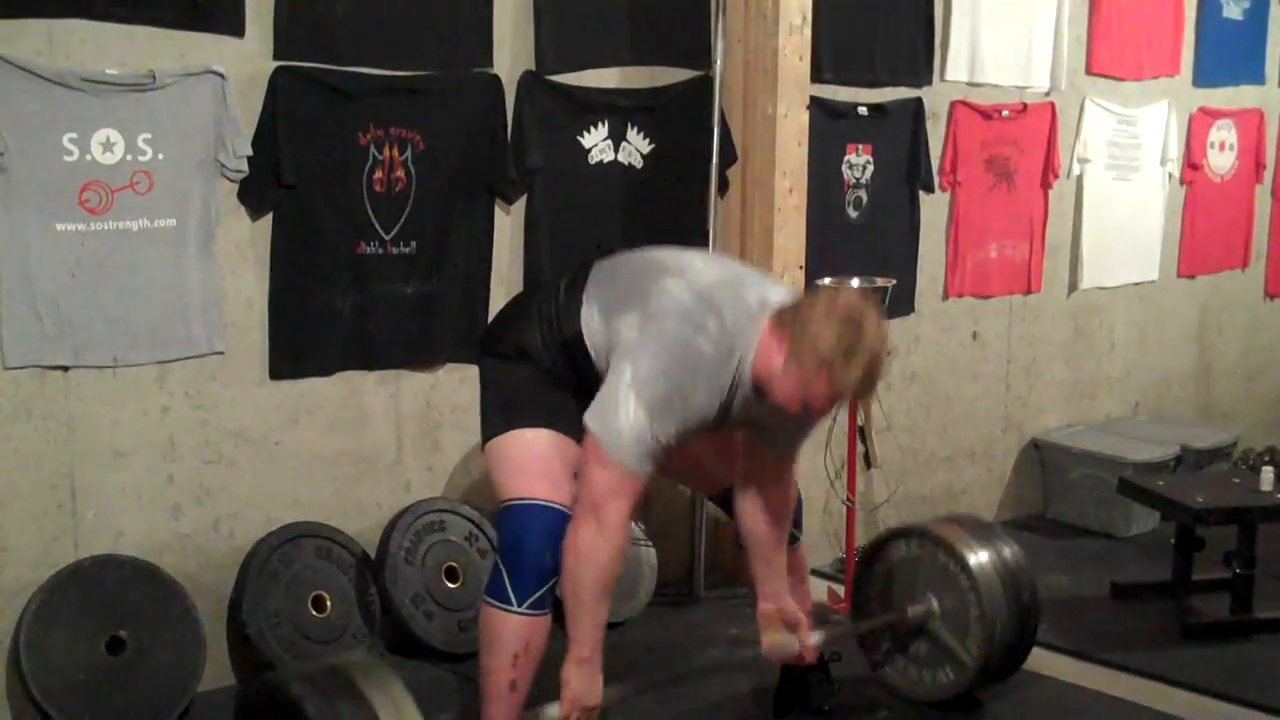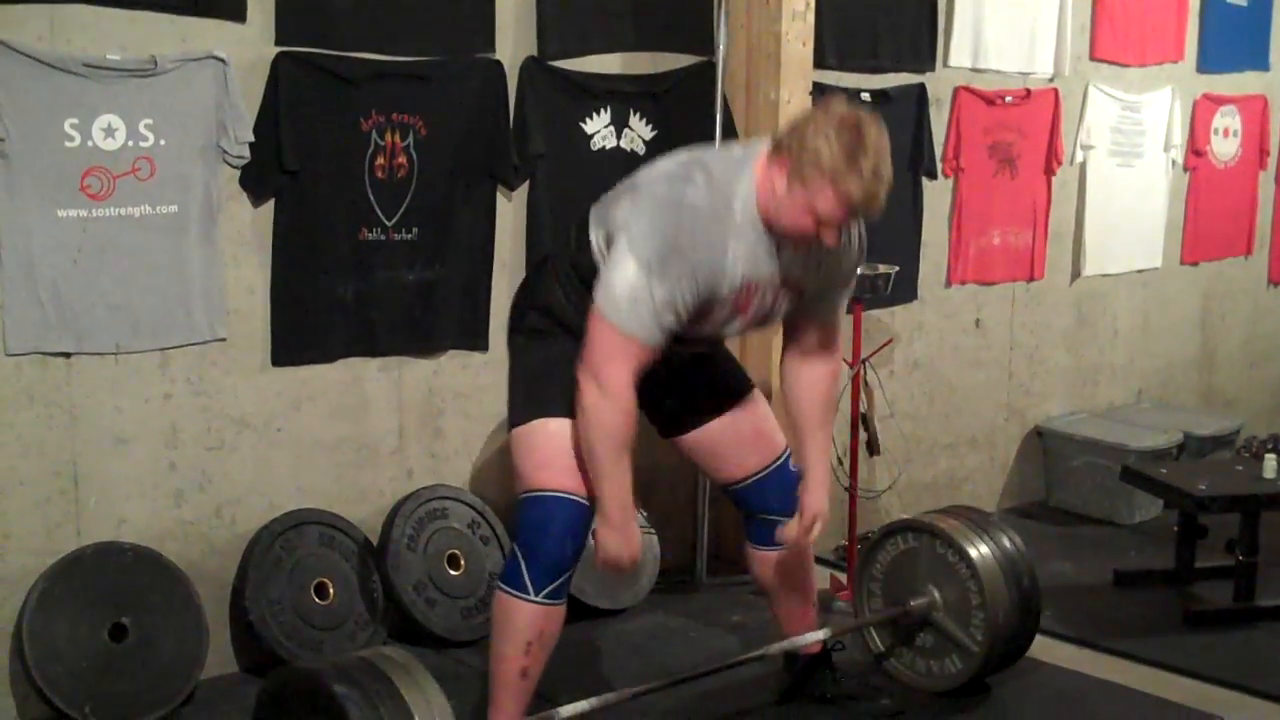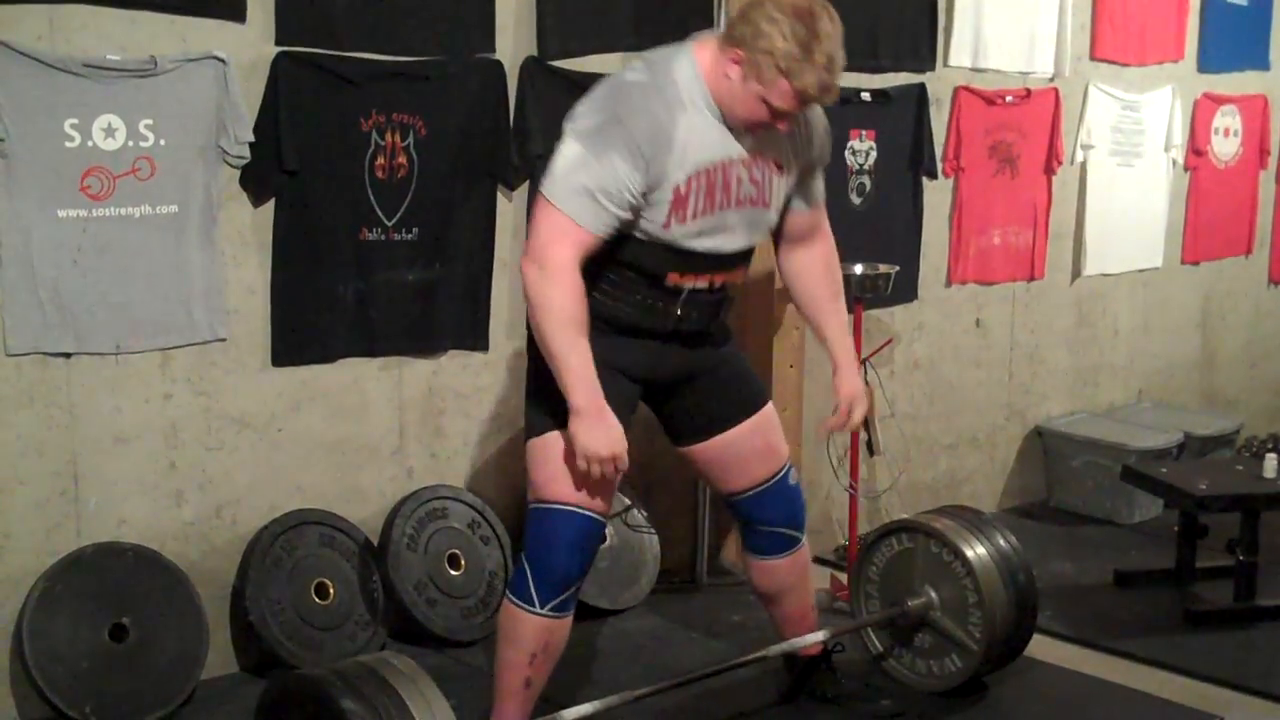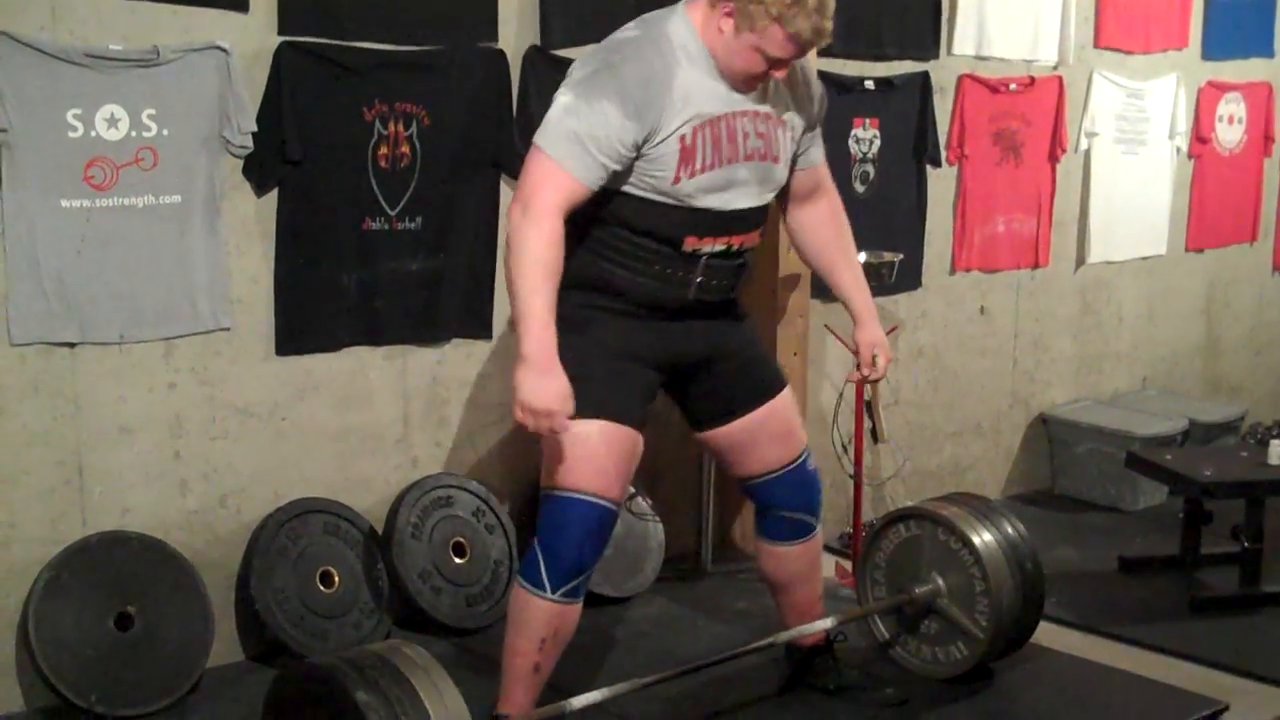
dt=0.3s
person 1, frame 1
left shoulder: (810, 362)
right shoulder: (681, 355)
left elbow: (765, 484)
right elbow: (601, 515)
left wrist: (773, 597)
right wrist: (583, 660)
left hip: (628, 347)
right hip: (540, 360)
left knee: (780, 506)
right knee: (537, 537)
person 1, frame 2
left shoulder: (832, 235)
right shoulder: (684, 214)
left elbow: (813, 352)
right elbow: (606, 376)
left wrist: (818, 474)
right wrist: (617, 514)
left hip: (682, 343)
right hip: (567, 326)
left knee: (778, 491)
right knee: (556, 521)
left ankle: (811, 667)
person 1, frame 3
left shoulder: (801, 127)
right shoulder: (634, 110)
left elbow: (806, 241)
right elbow: (548, 261)
left wrist: (844, 358)
right wrist: (587, 409)
left hip: (697, 333)
right hip: (593, 330)
left knee: (775, 503)
right knee: (563, 536)
person 1, frame 4
left shoulder: (795, 85)
right shoulder: (631, 69)
left elbow: (810, 199)
right elbow: (538, 208)
left wrist: (863, 311)
right wrist: (536, 357)
left hip: (714, 317)
right hip: (608, 315)
left knee: (791, 486)
right knee: (575, 525)
left ankle: (813, 659)
